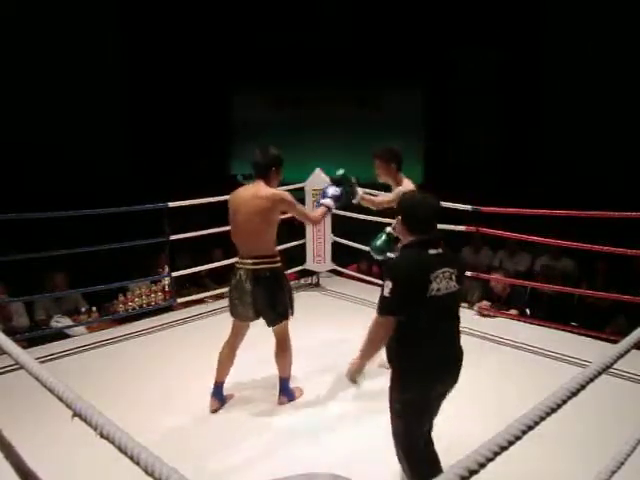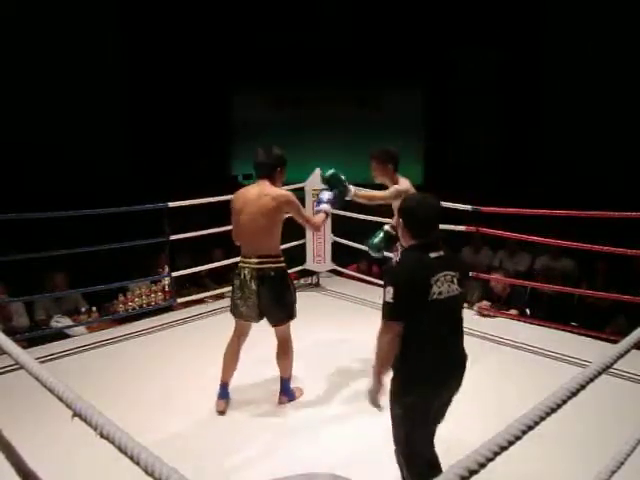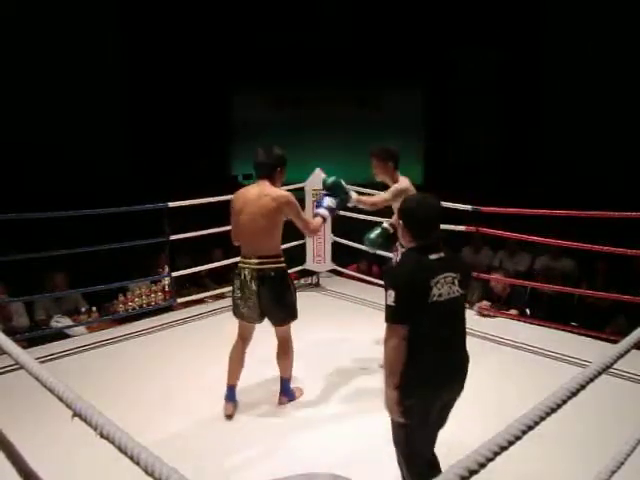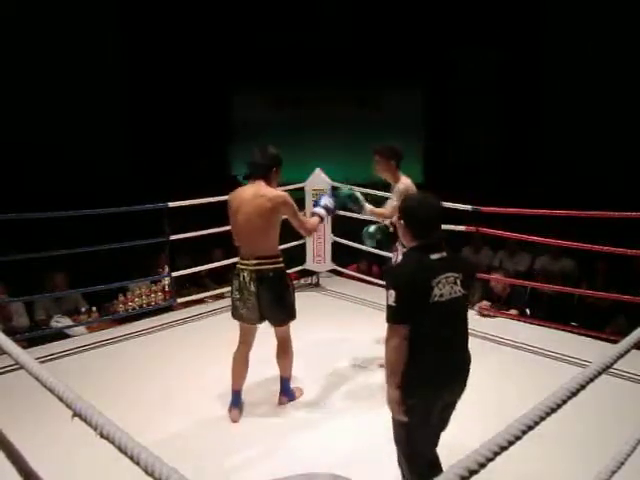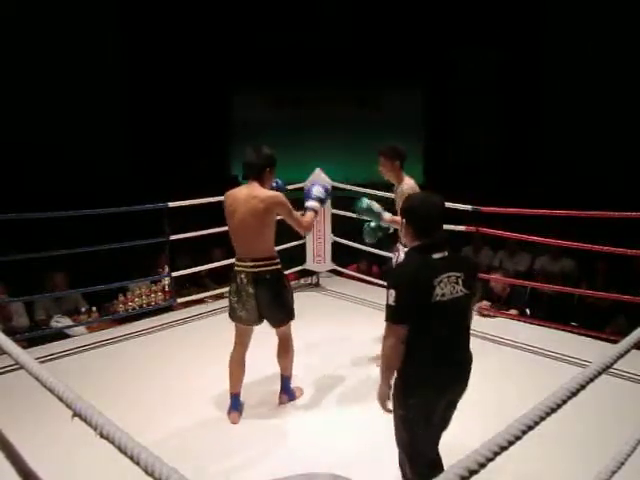
dt=0.1s
person 1, frame 1
left shoulder: (401, 266)
right shoulder: (452, 261)
left elbow: (385, 324)
left wrist: (360, 361)
left hip: (415, 368)
right hip: (449, 362)
left knee: (410, 437)
right knee: (420, 426)
person 1, frame 2
left shoulder: (402, 271)
right shoulder: (454, 265)
left elbow: (392, 333)
left wrist: (377, 377)
left hip: (416, 375)
right hip: (453, 367)
left knee: (411, 444)
right knee: (423, 432)
person 1, frame 3
left shoulder: (402, 272)
right shoulder: (458, 265)
left elbow: (396, 336)
left wrist: (391, 385)
left hip: (419, 378)
right hip: (455, 369)
left knee: (412, 447)
right knee: (424, 439)
person 1, frame 4
left shoulder: (403, 272)
right shoulder: (461, 265)
left elbow: (398, 336)
left wrist: (392, 384)
left hip: (420, 378)
right hip: (457, 370)
left knee: (413, 447)
right knee: (426, 439)
person 1, frame 5
left shoulder: (406, 272)
right shoulder: (463, 264)
left elbow: (396, 336)
left wrist: (385, 382)
left hip: (420, 378)
right hip: (458, 370)
left knee: (416, 448)
right knee: (428, 440)
person 2, frame 1
left shoulder: (235, 196)
right shoulder: (277, 197)
right elbow: (313, 219)
right wrist: (329, 201)
left hip: (242, 271)
right hip: (267, 273)
left knee: (236, 334)
right knee: (281, 335)
left ankle: (217, 395)
right ankle: (285, 391)
person 2, frame 2
left shoulder: (239, 196)
right shoulder: (282, 197)
left elbow: (237, 238)
right elbow: (314, 225)
right wrist: (325, 206)
left hip: (245, 271)
right hip: (272, 273)
left knee: (238, 336)
right knee: (283, 336)
left ankle: (222, 395)
right ankle: (286, 391)
person 2, frame 3
left shoulder: (238, 197)
right shoulder: (282, 197)
left elbow: (235, 238)
right elbow: (311, 230)
right wrist: (324, 211)
left hip: (245, 272)
right hip: (272, 273)
left knee: (242, 338)
right knee: (284, 336)
left ankle: (230, 398)
right ankle: (285, 391)
person 2, frame 4
left shoulder: (235, 197)
right shoulder: (278, 197)
right elbow: (308, 229)
right wrist: (322, 210)
left hip: (243, 273)
right hip: (271, 273)
left knee: (244, 342)
right knee: (283, 336)
left ankle: (235, 403)
right ankle: (285, 391)
person 2, frame 5
left shoulder: (229, 197)
right shoulder: (272, 198)
right elbow: (304, 227)
right wrist: (314, 202)
left hip: (241, 275)
right hip: (268, 274)
left knee: (240, 343)
right knee: (284, 335)
left ankle: (235, 405)
right ankle: (286, 390)
